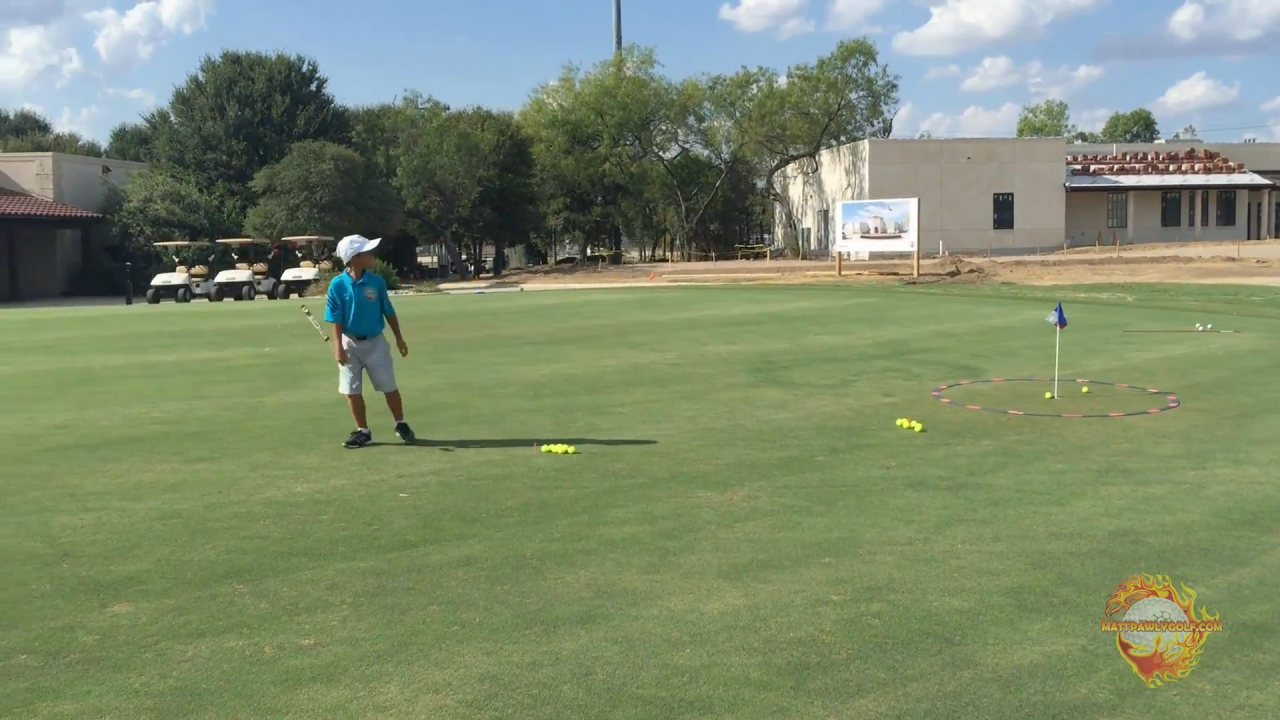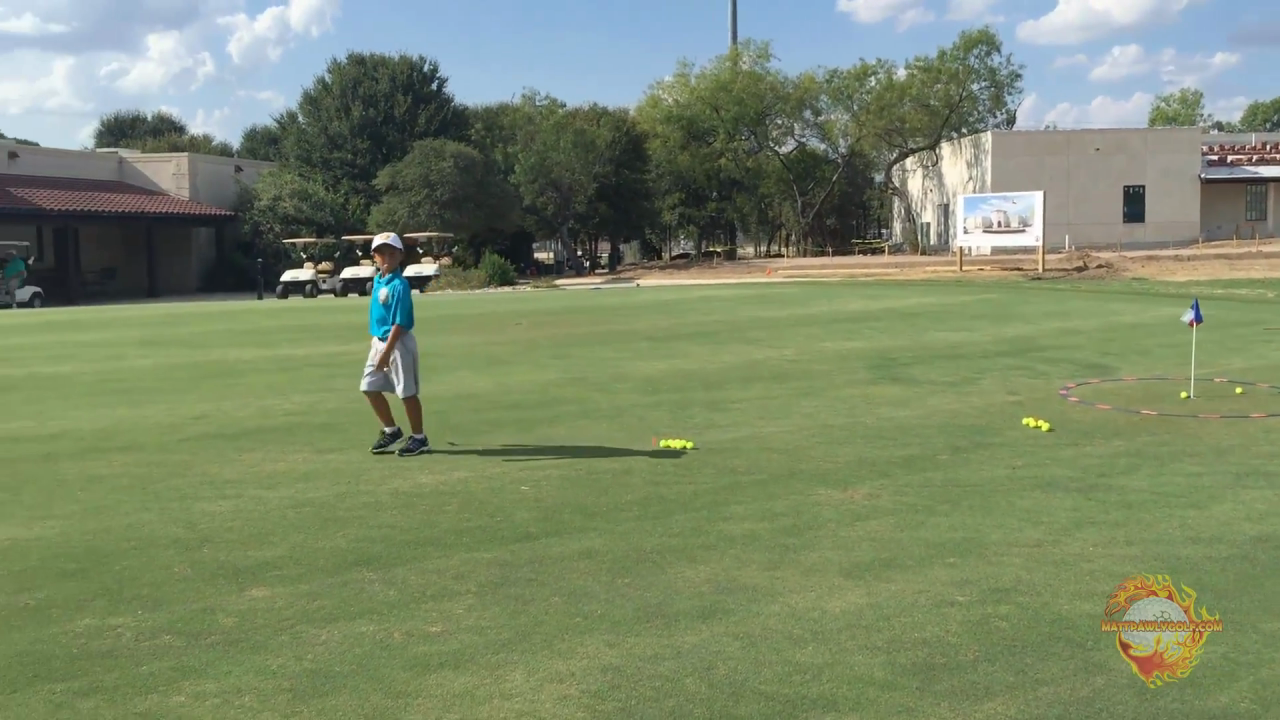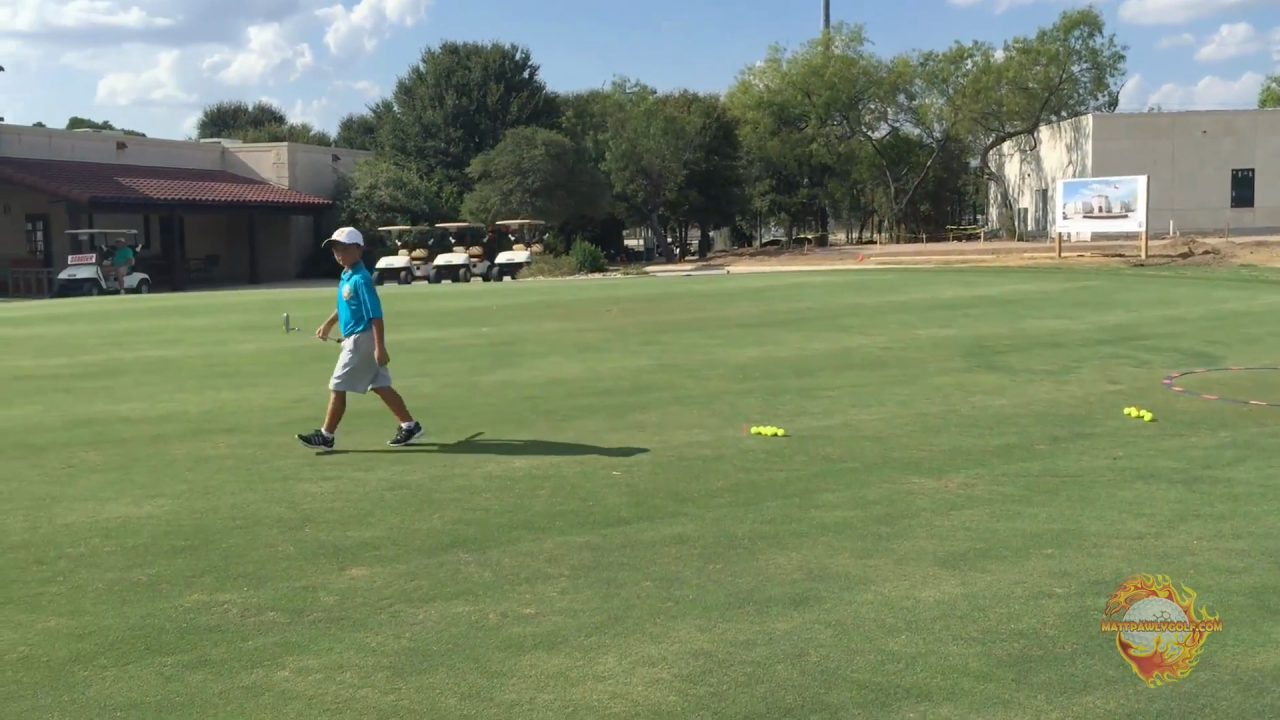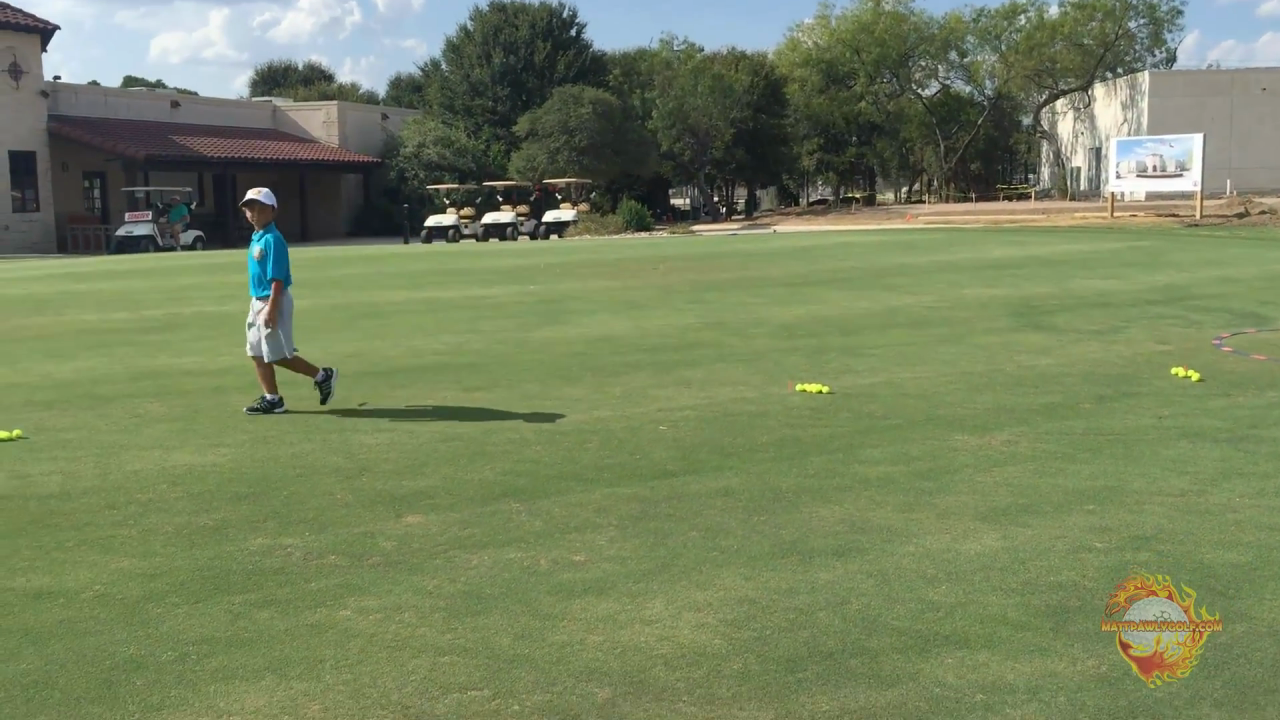
dt=0.7s
person 1, frame 1
left shoulder: (377, 281)
right shoulder: (338, 285)
left elbow: (388, 311)
right elbow: (335, 318)
left wrist: (399, 338)
right wrist: (338, 346)
left hip: (376, 341)
right hip: (350, 342)
left knee: (388, 387)
right knee: (351, 390)
left ankle: (400, 423)
right ankle: (362, 431)
person 1, frame 2
left shoulder: (400, 285)
right shoulder: (378, 280)
left elbow: (400, 323)
left wrist: (386, 351)
left hip: (398, 344)
right hip: (379, 342)
left knee: (406, 392)
right knee: (370, 388)
left ankle: (419, 438)
right ankle: (391, 430)
person 1, frame 3
left shoulder: (361, 279)
right shoulder: (346, 276)
left elbow: (376, 316)
left wrist: (380, 347)
right wrist: (328, 323)
left hip: (361, 340)
right hip: (354, 339)
left knee: (337, 387)
right knee: (380, 386)
left ankle: (325, 436)
right ankle: (409, 425)
person 1, frame 4
left shoulder: (272, 240)
right shoulder: (256, 238)
left elbow: (278, 278)
left wrist: (271, 308)
left hip: (274, 304)
right hip: (258, 303)
left knee: (277, 355)
right knee: (257, 353)
left ankle: (323, 376)
right ankle: (272, 398)
